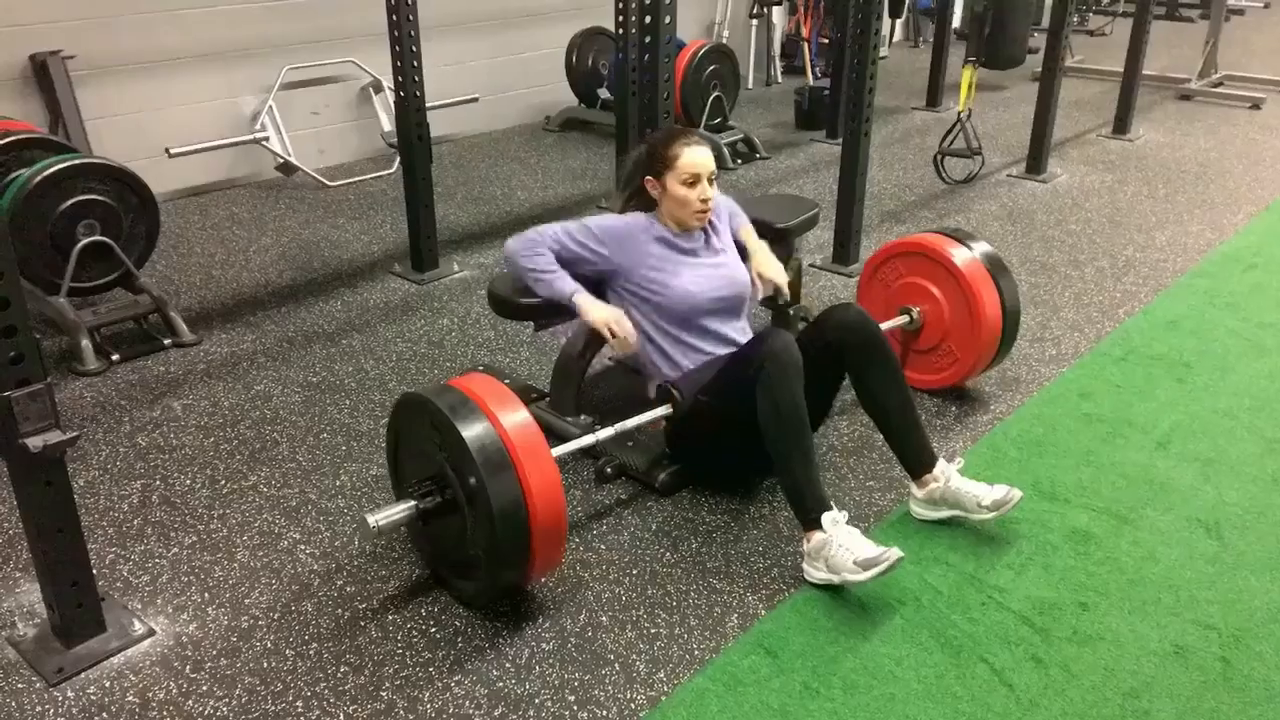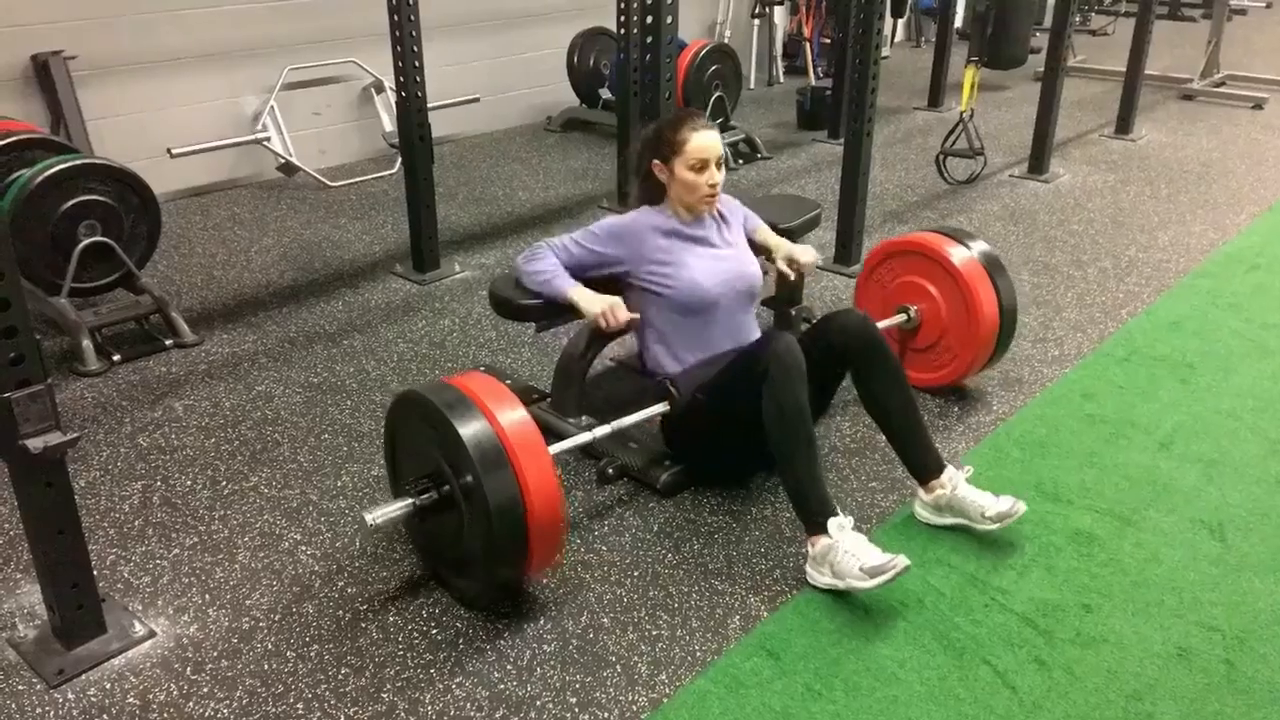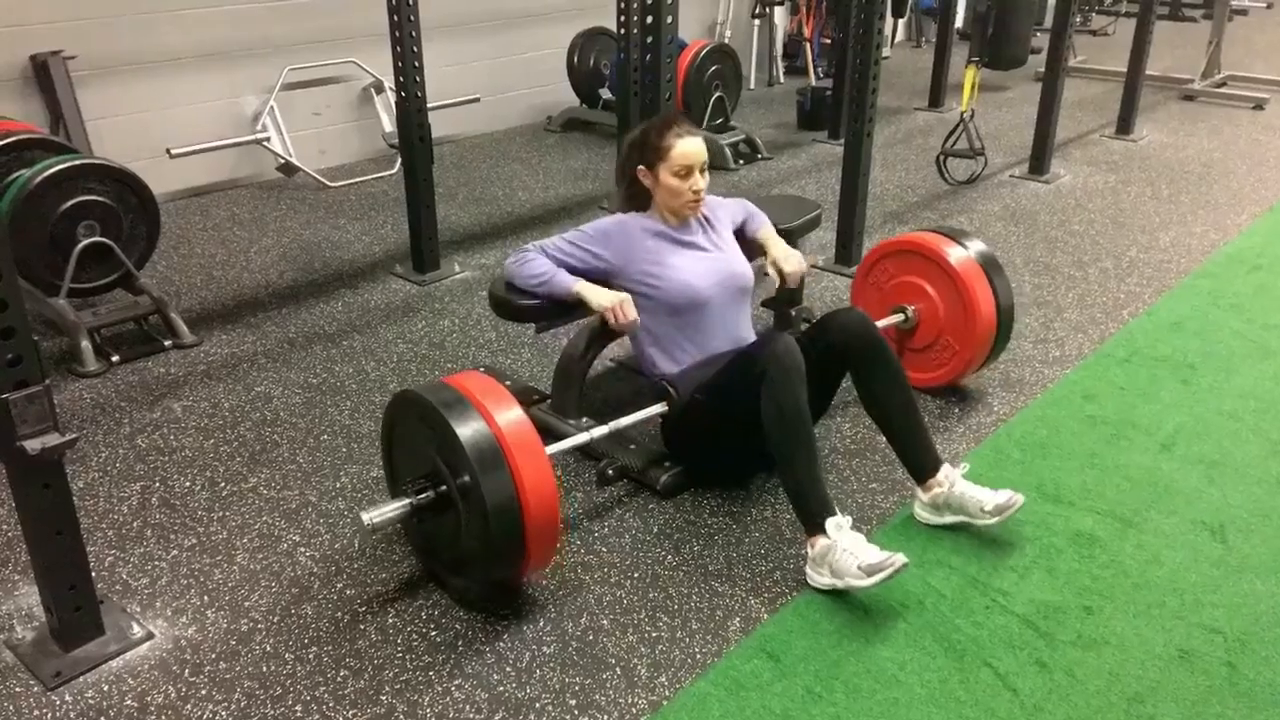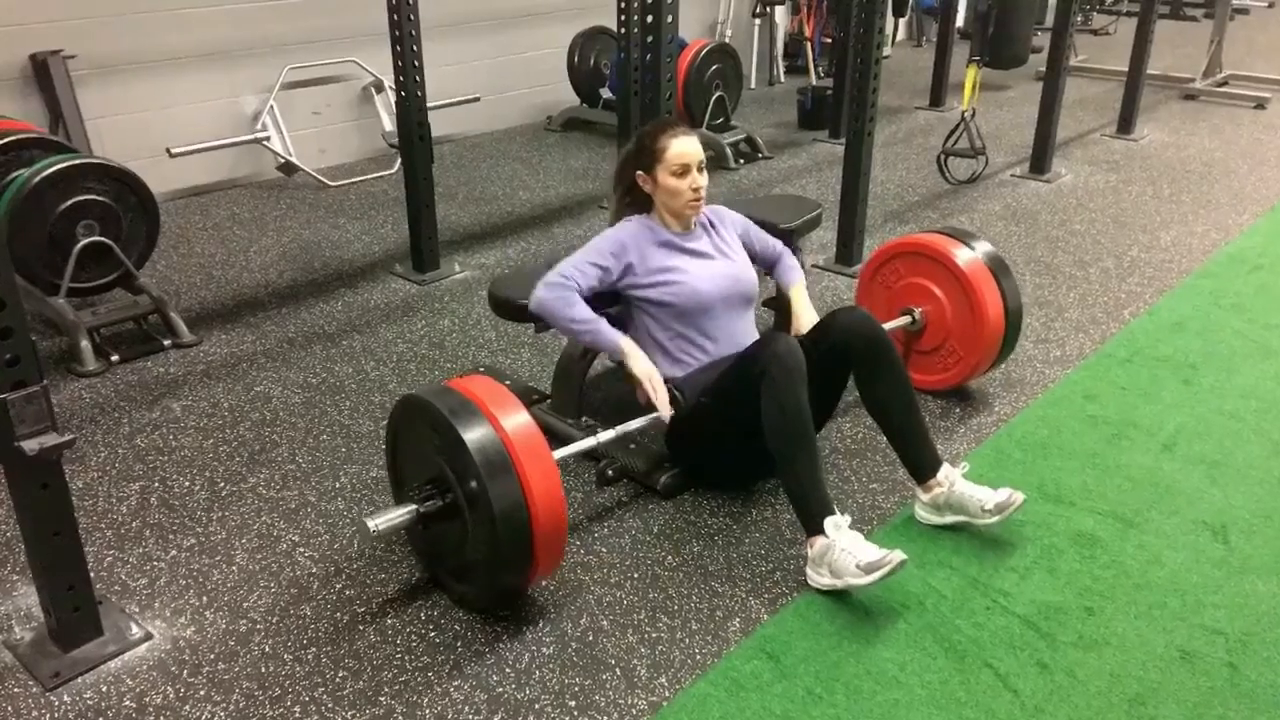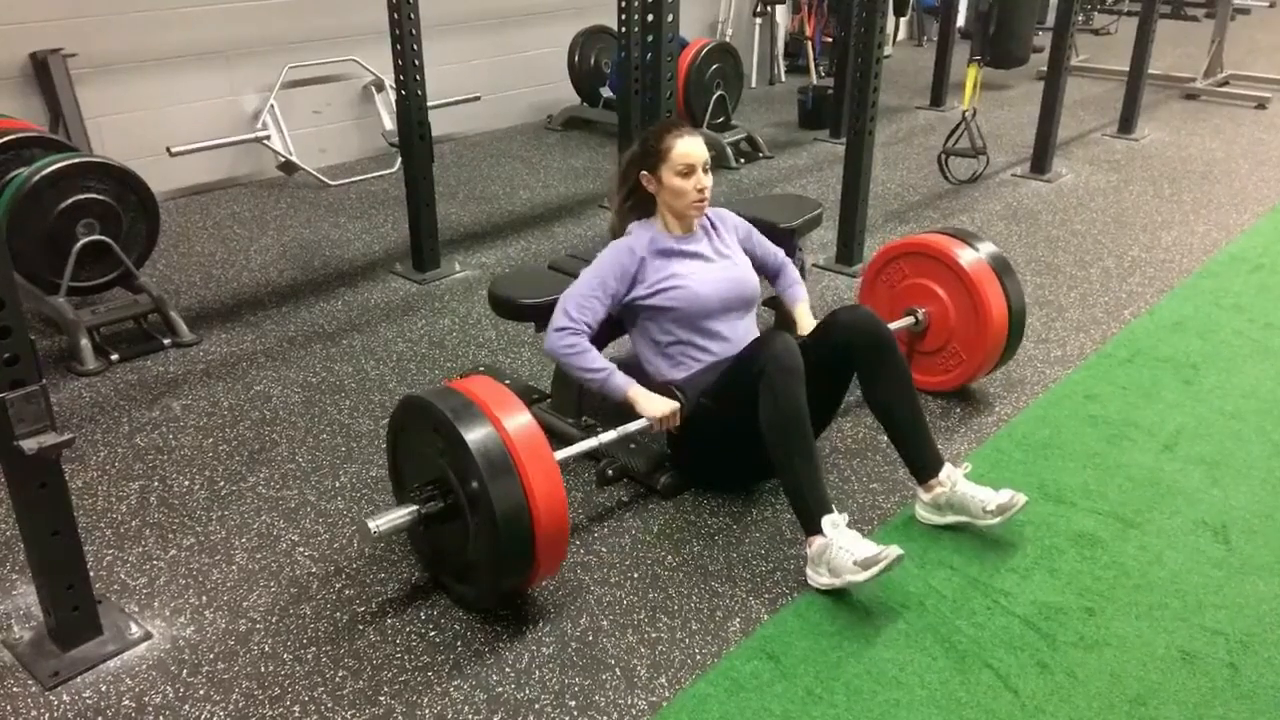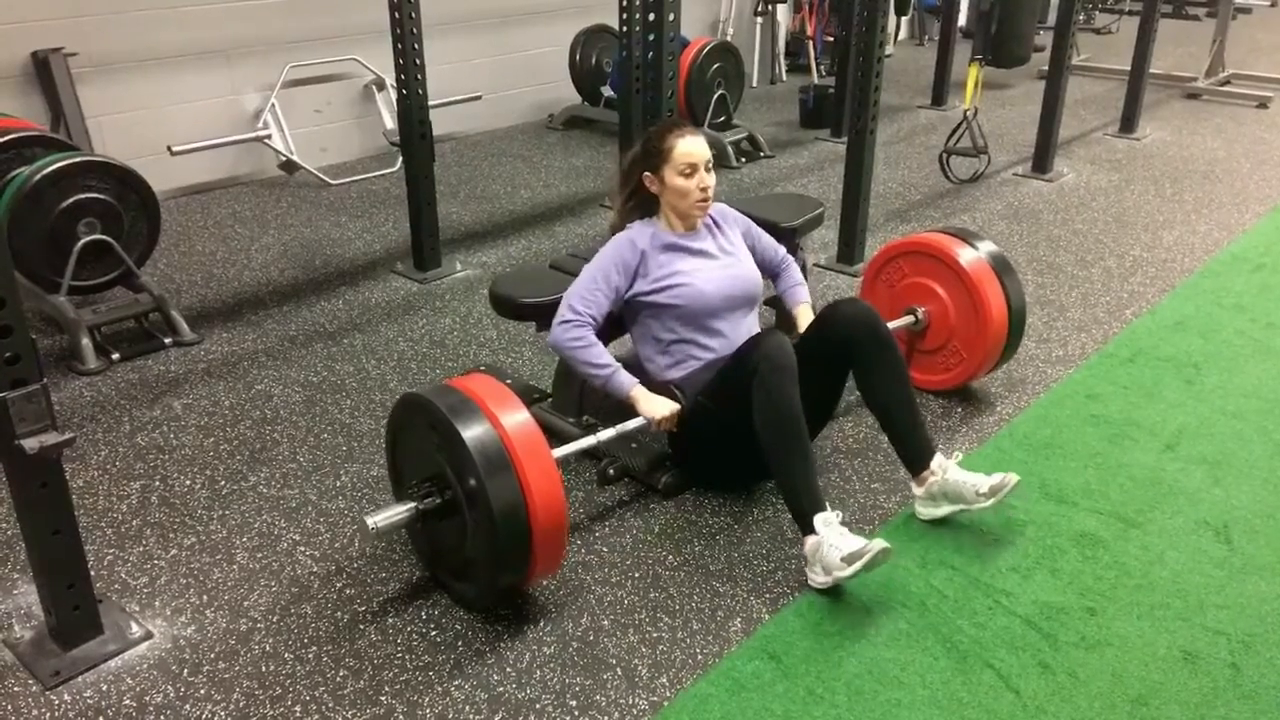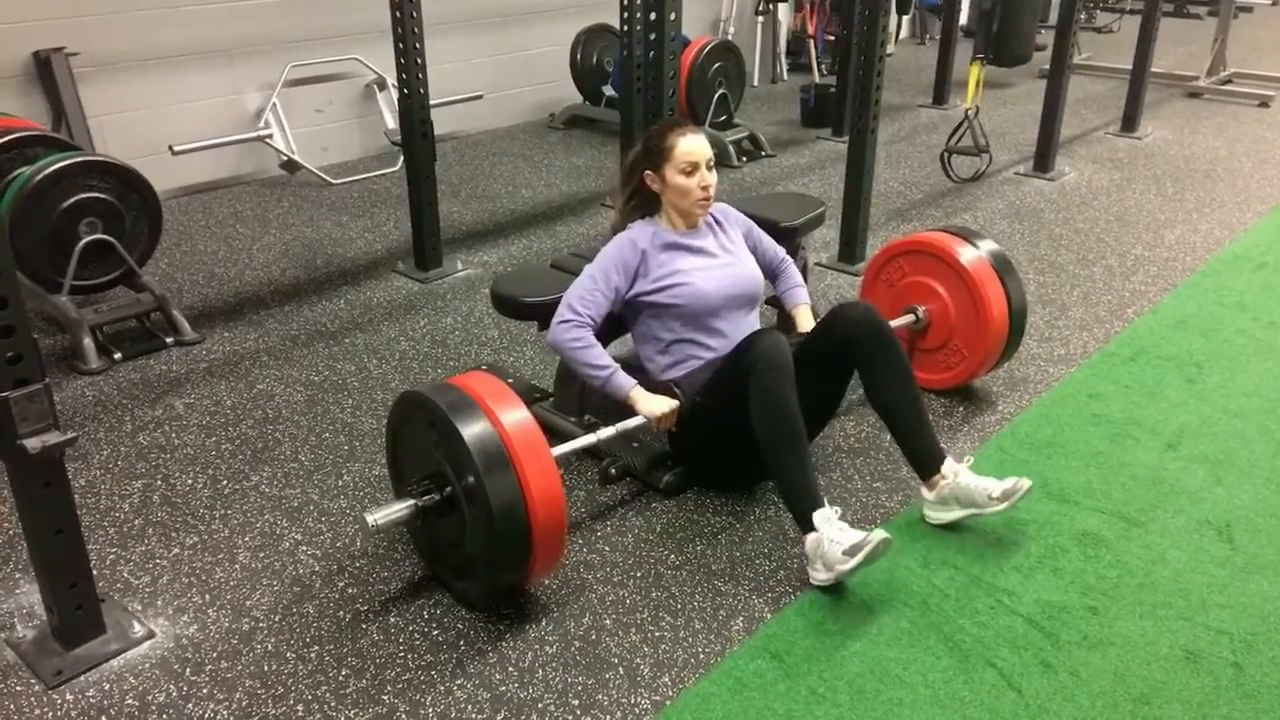
dt=0.3s
person 1, frame 1
left shoulder: (712, 215)
right shoulder: (626, 234)
right elbow: (523, 249)
left wrist: (756, 249)
right wrist: (585, 301)
left hip: (762, 402)
right hip: (698, 419)
left knee: (847, 321)
right knee: (772, 345)
left ankle: (931, 481)
right ankle: (820, 539)
person 1, frame 2
left shoulder: (723, 210)
right shoulder: (634, 232)
right elbow: (534, 260)
left wrist: (778, 243)
right wrist: (583, 296)
left hip: (762, 397)
right hip: (698, 416)
left knee: (850, 327)
right knee: (778, 348)
left ankle: (938, 487)
right ankle: (825, 543)
person 1, frame 3
left shoulder: (713, 212)
right shoulder: (620, 235)
left elbow: (749, 213)
right elbow: (520, 263)
left wrist: (776, 244)
right wrist: (590, 288)
left hip: (762, 400)
right hip: (697, 418)
left knee: (849, 326)
right knee: (775, 347)
left ankle: (936, 486)
right ankle: (824, 544)
person 1, frame 4
left shoulder: (720, 221)
right shoulder: (629, 240)
left elbow: (779, 255)
right elbow: (549, 295)
left wrist: (801, 304)
right wrist: (630, 351)
left hip: (768, 400)
right hip: (701, 422)
left knee: (852, 325)
right knee: (777, 349)
left ankle: (936, 486)
right ankle: (825, 545)
person 1, frame 5
left shoulder: (722, 224)
right shoulder: (632, 252)
left elbow: (780, 266)
right elbow: (563, 336)
left wrist: (806, 321)
right wrist: (638, 395)
left hip: (768, 405)
right hip: (704, 425)
left knee: (856, 325)
right knee: (775, 347)
left ankle: (938, 487)
right ankle: (824, 541)
person 1, frame 6
left shoulder: (724, 220)
right shoulder: (633, 246)
left elbow: (783, 264)
right elbow: (568, 329)
left wrist: (809, 327)
right wrist: (639, 394)
left hip: (770, 400)
right hip: (705, 422)
left knee: (851, 316)
right knee: (769, 346)
left ankle: (931, 476)
right ankle: (819, 539)
person 1, frame 7
left shoulder: (725, 219)
right shoulder: (634, 247)
left elbow: (781, 265)
right elbow: (567, 328)
left wrist: (808, 327)
right wrist: (637, 395)
left hip: (767, 397)
right hip: (705, 421)
left knee: (855, 320)
right knee: (766, 345)
left ankle: (941, 480)
right ankle: (819, 535)
